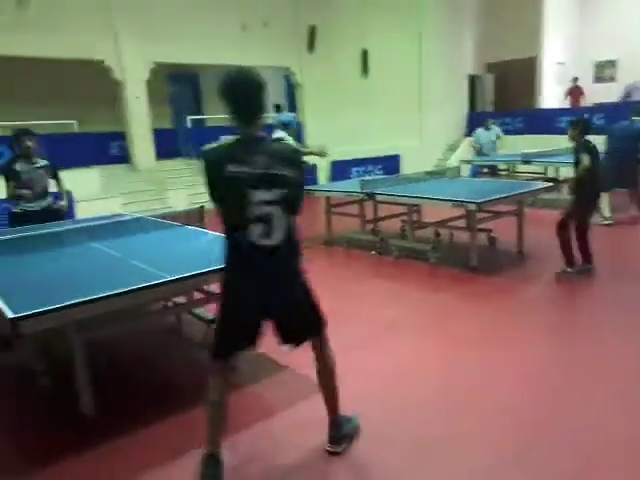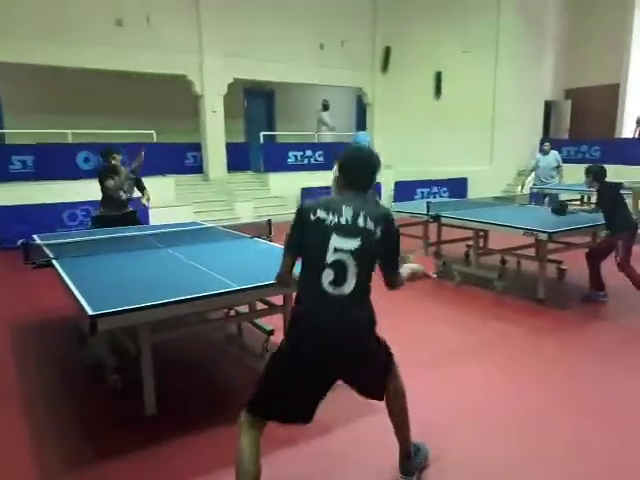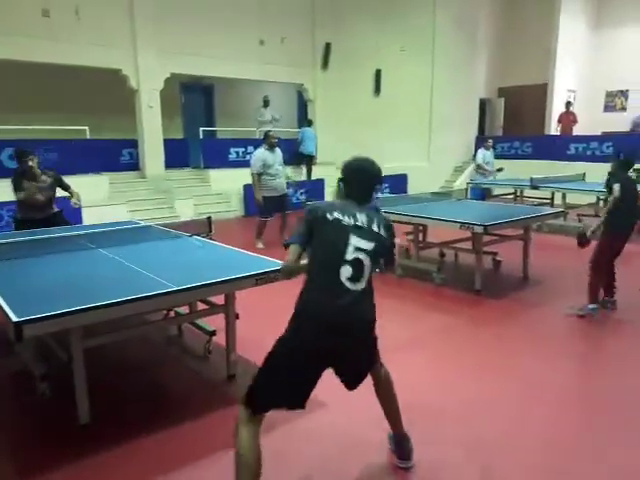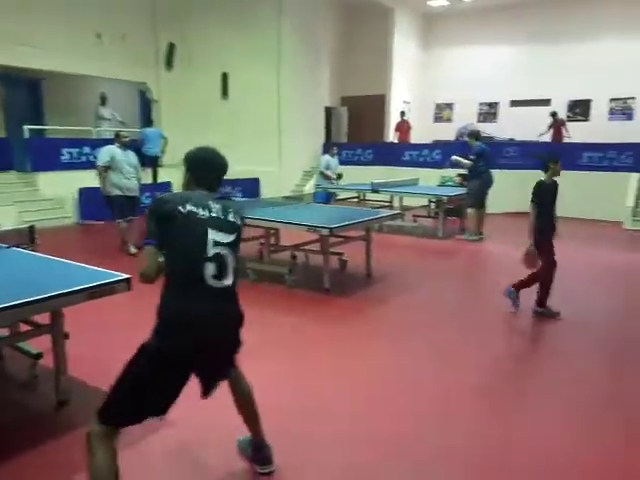
dt=1s
person 1, frame 1
left shoulder: (215, 157)
right shoulder: (290, 154)
left elbow: (229, 221)
left hip: (243, 276)
right hip: (286, 274)
left knee: (221, 365)
right knee: (319, 342)
right ankle: (337, 427)
person 1, frame 2
left shoulder: (311, 209)
right shoulder: (382, 218)
left elbow: (283, 277)
right elbow: (393, 281)
right wrist: (413, 269)
left hip: (306, 333)
right hip: (356, 331)
left knee: (249, 424)
right knee: (389, 372)
person 1, frame 3
left shoulder: (319, 211)
right shoulder: (382, 225)
left elbow: (291, 267)
left hip: (312, 323)
right hip: (357, 322)
left knee: (247, 417)
right knee: (374, 365)
right ankle: (401, 443)
person 1, frame 4
left shoulder: (163, 203)
right shoulder: (232, 214)
left elbow: (148, 273)
left wrist: (164, 261)
left hip: (179, 326)
right hip: (226, 321)
left knee: (101, 433)
right knee: (230, 370)
right ankle: (259, 448)
person 2, frame 1
left shoulder: (580, 146)
right shoulder: (589, 145)
left elbow: (586, 164)
left wrist: (574, 179)
right wrist: (577, 180)
left hip: (583, 195)
right hip: (591, 193)
left knee: (562, 225)
right knee: (581, 228)
left ankle: (570, 266)
right ankle: (586, 264)
person 2, frame 2
left shoulder: (609, 188)
right shoulder: (601, 191)
right elbow: (597, 208)
left hip: (626, 231)
right hip: (614, 232)
left knee: (623, 264)
right knee: (592, 255)
right ankle: (599, 291)
person 2, frame 3
left shoulder: (615, 175)
right shoulder: (631, 182)
left elbow: (615, 194)
left wrist: (602, 217)
right wrist: (597, 225)
left hip: (616, 225)
right hip: (627, 226)
left knee: (597, 262)
right knee: (607, 262)
left ankle: (593, 305)
right ankle: (609, 298)
person 2, frame 4
left shoulder: (554, 185)
right shoulder: (541, 187)
right elbow: (533, 214)
left wrist: (553, 231)
right wrist: (531, 241)
left hip: (546, 233)
right hip: (541, 234)
left knee: (547, 267)
right knee: (549, 266)
left ankle: (514, 289)
right ankle: (540, 307)
